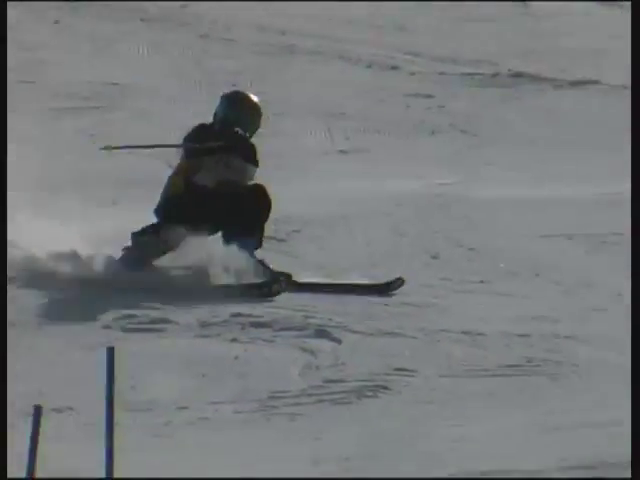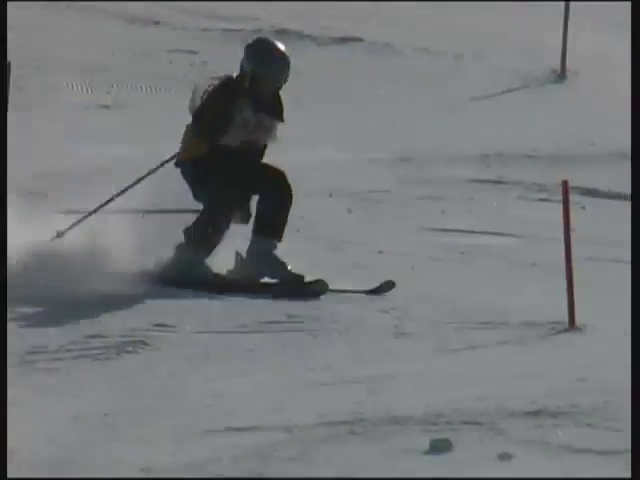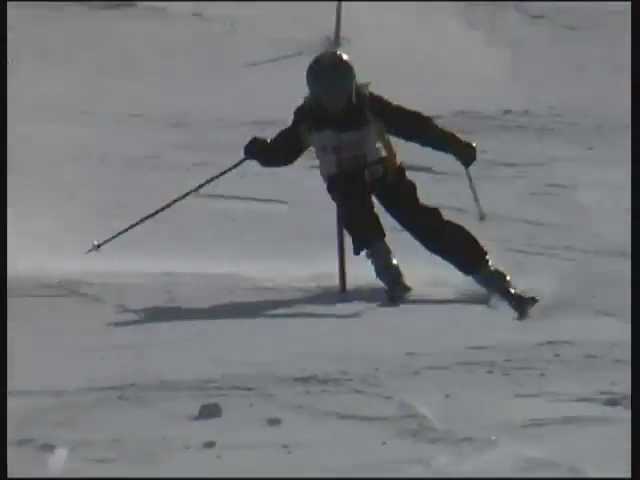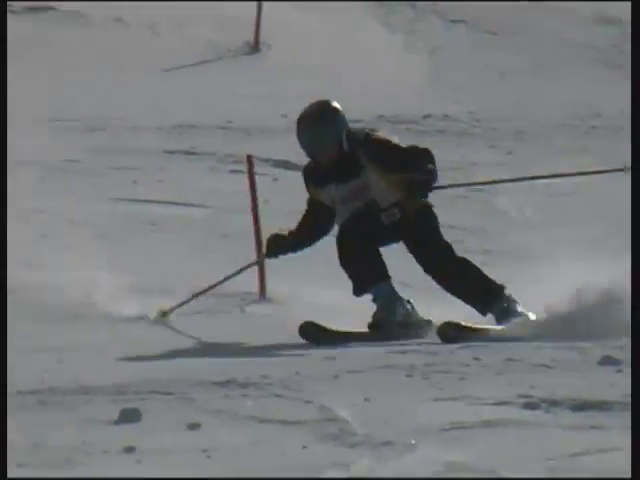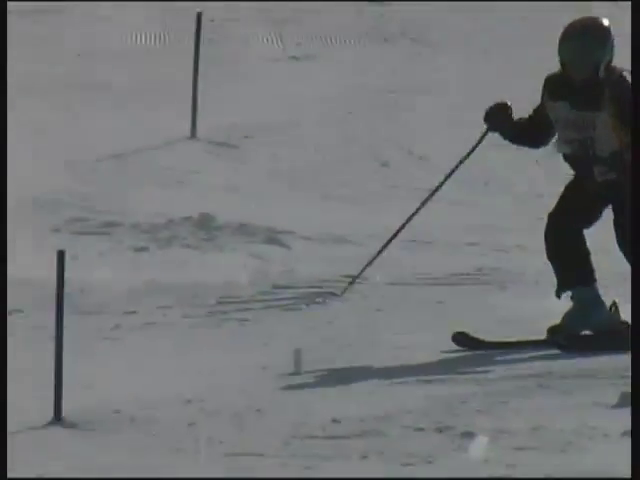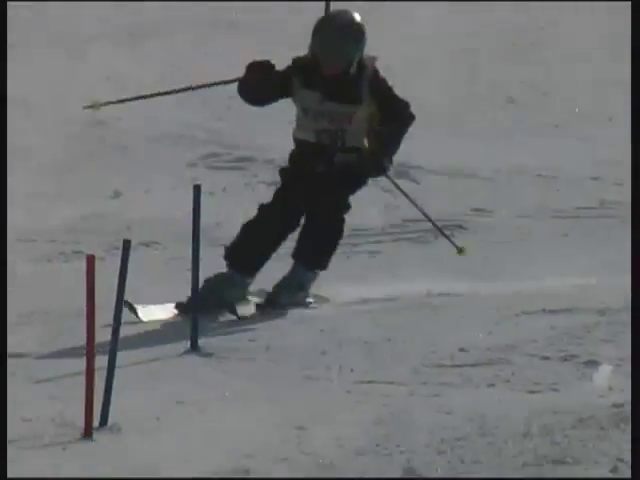
dt=0.4s
person 1, frame 1
left shoulder: (247, 155)
right shoulder: (206, 134)
left elbow: (243, 195)
right elbow: (191, 147)
right wrist: (226, 142)
left hip: (219, 209)
right hip: (187, 201)
left knee: (259, 198)
right knee: (173, 229)
person 1, frame 2
left shoulder: (271, 105)
right shoulder: (228, 92)
left elbow: (255, 149)
right elbow: (204, 125)
left wrist: (244, 199)
left hip: (236, 159)
right hip: (201, 159)
left knee: (278, 187)
right knee: (224, 200)
left ankle: (260, 256)
right ankle: (189, 258)
person 1, frame 3
left shoulder: (369, 106)
right shoulder: (308, 119)
left elbow: (417, 125)
right elbow: (281, 152)
left wrist: (454, 145)
right wrist: (261, 150)
left hip: (382, 171)
right hip: (344, 179)
left knee: (423, 221)
right knee: (354, 207)
left ankle: (485, 273)
right ankle: (387, 270)
person 1, frame 4
left shoulder: (369, 148)
right shoulder: (316, 177)
left elbow: (415, 157)
right elbow: (316, 224)
left wrist: (424, 174)
right wrist: (284, 242)
left hip: (409, 211)
right hip: (370, 223)
left knee: (439, 260)
right knee: (348, 242)
left ankle: (504, 305)
right ankle: (391, 306)
person 1, frame 5
left shoulder: (615, 90)
right shoulder: (556, 89)
right elbow: (535, 132)
left wrist: (626, 158)
right wrist: (504, 123)
left hip: (623, 172)
right hip: (589, 174)
left knee: (630, 235)
right knee: (560, 226)
right ankle: (589, 305)
person 1, frame 6
left shoulder: (369, 83)
right shoulder: (303, 73)
left elbow: (401, 116)
right elbow: (257, 93)
left wrist: (382, 153)
right wrist: (256, 78)
left hip: (351, 160)
right hip: (309, 155)
left knee: (325, 203)
right knee: (279, 214)
left ankle: (300, 279)
right ankle: (233, 282)
